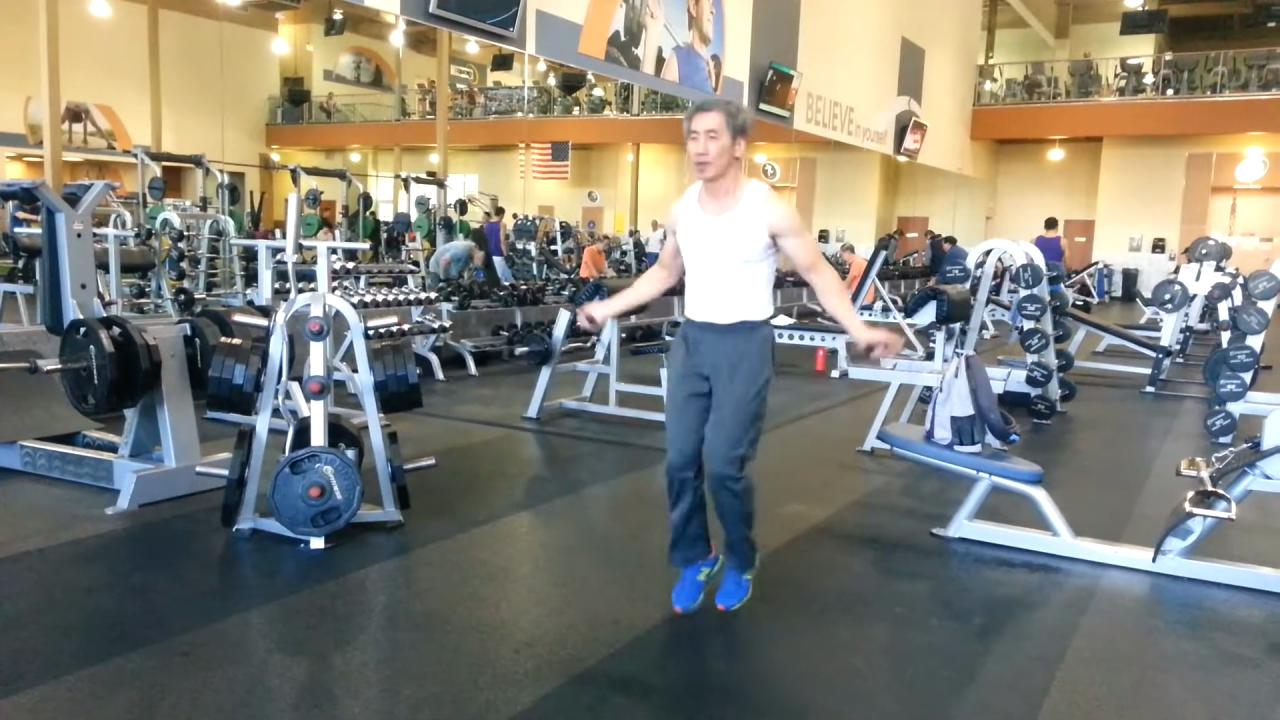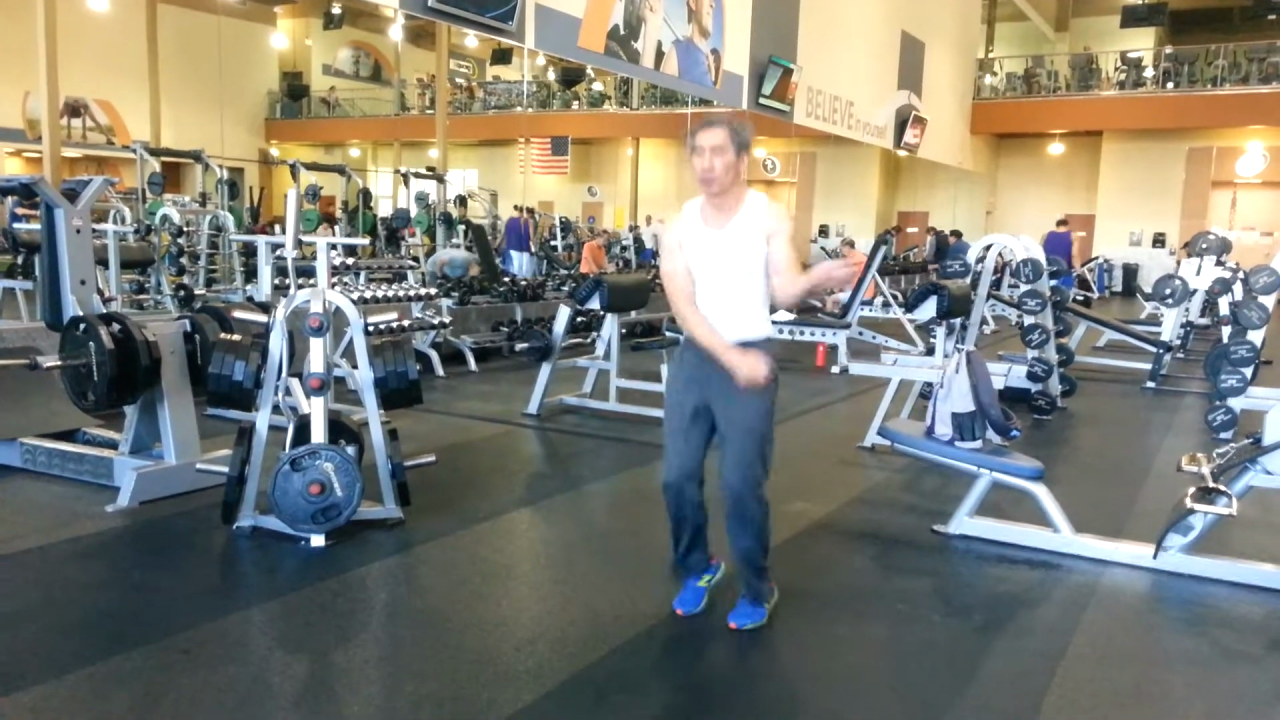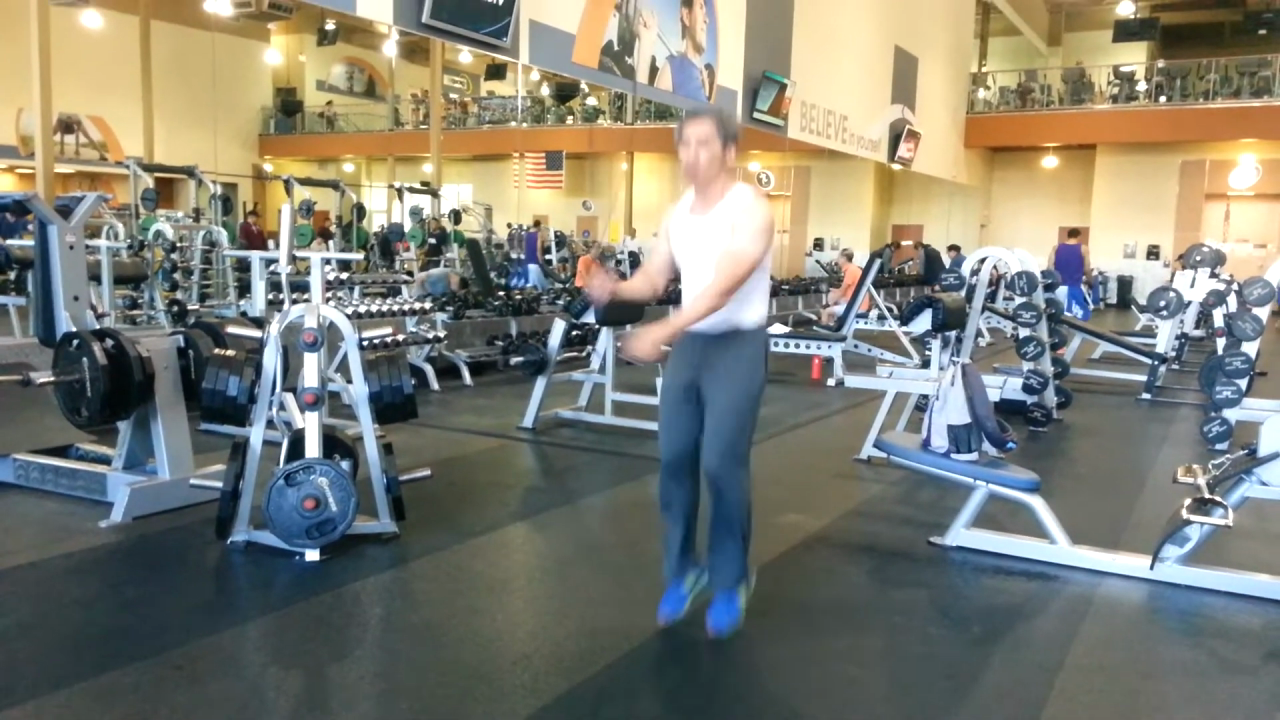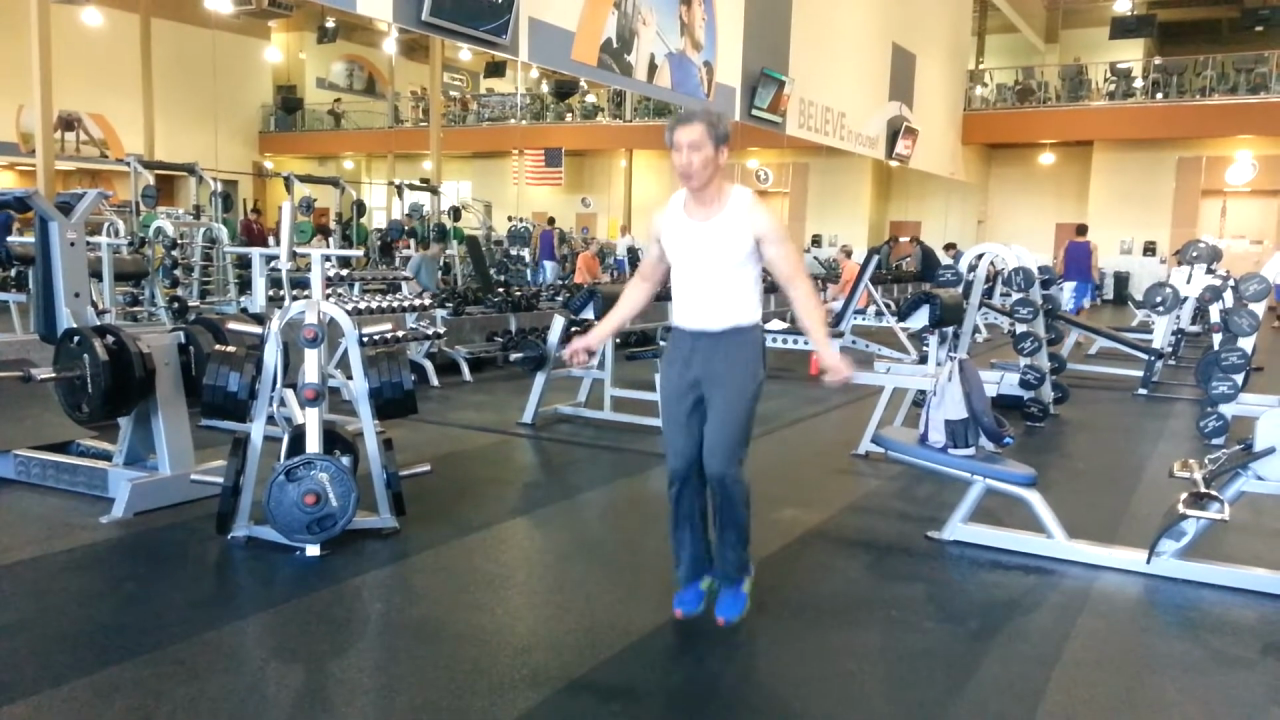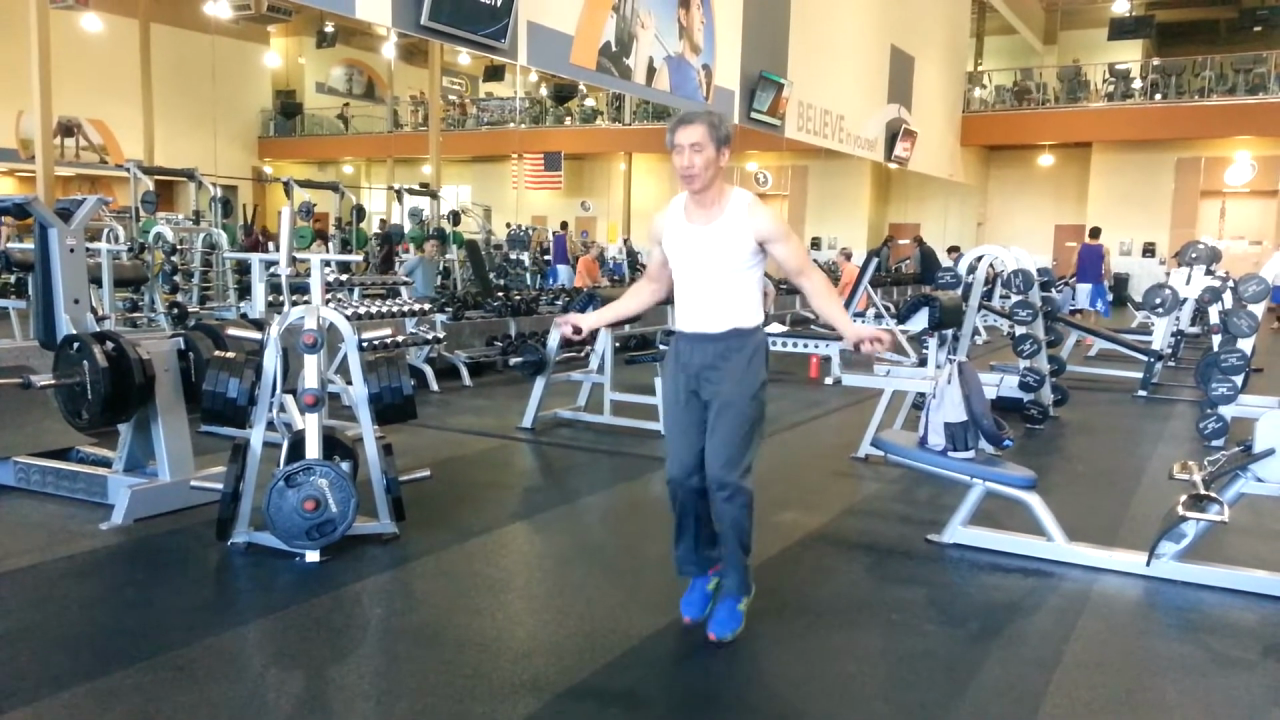
dt=0.5s
person 1, frame 1
left shoulder: (770, 209)
right shoulder: (682, 209)
left elbow: (816, 271)
right elbow: (666, 269)
left wrist: (858, 329)
right wrist: (608, 308)
left hip: (745, 343)
right hip: (693, 340)
left knee: (723, 462)
right knee: (680, 459)
left ankle: (738, 564)
right ankle: (693, 560)
person 1, frame 2
left shoulder: (769, 217)
right shoulder: (679, 226)
left elbow: (785, 290)
right elbow: (683, 305)
left wrist: (820, 278)
right wrist: (730, 358)
left hip: (752, 356)
right hip: (695, 357)
left knee: (741, 485)
right knee: (678, 477)
left ankle: (756, 590)
right ankle: (698, 568)
person 1, frame 3
left shoulder: (751, 213)
right shoulder: (677, 215)
left elbow: (722, 283)
right elbow: (650, 283)
left wrist: (662, 330)
right wrist: (612, 286)
left hip: (738, 348)
right hip: (691, 348)
left knee: (722, 470)
right knee: (672, 464)
left ankle: (729, 582)
right ankle: (682, 571)
person 1, frame 4
left shoulder: (754, 213)
right shoulder: (666, 218)
left elbow: (797, 283)
right elbow: (645, 282)
left wrist: (825, 347)
right wrist: (599, 333)
left hip: (735, 348)
right hip: (683, 346)
left knee: (722, 468)
right knee: (682, 469)
left ankle: (734, 573)
right ankle: (694, 573)
person 1, frame 5
left shoulder: (755, 216)
right shoulder: (666, 222)
left elbow: (809, 276)
right elbow: (654, 285)
left wrist: (848, 327)
right wrist: (596, 320)
left hip: (739, 352)
right hip: (684, 351)
left knee: (725, 474)
right knee: (682, 472)
left ankle: (734, 589)
right ankle: (703, 567)
